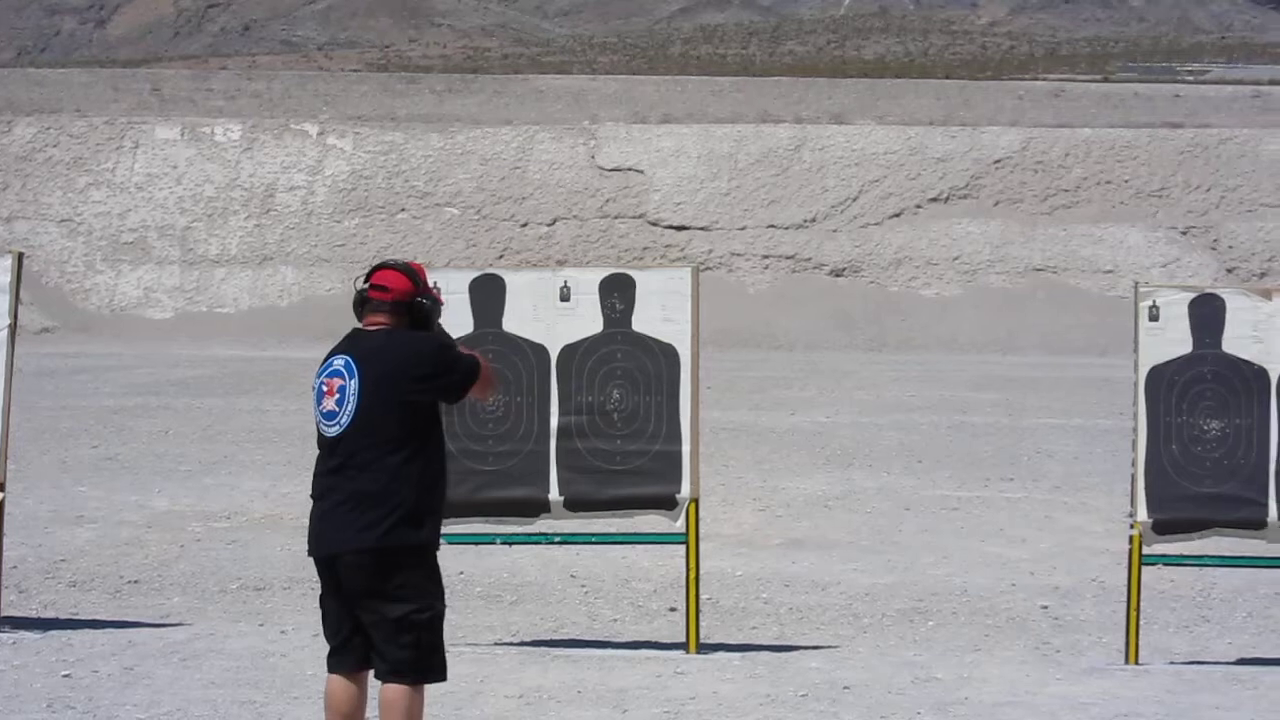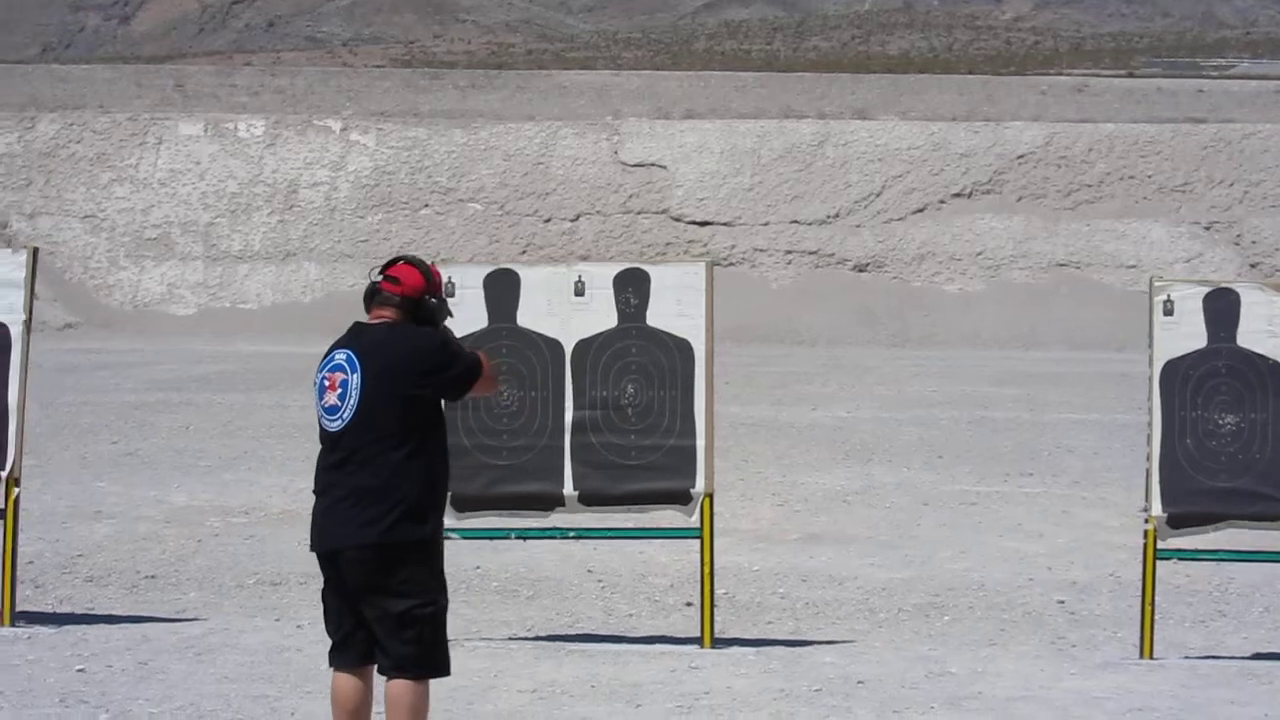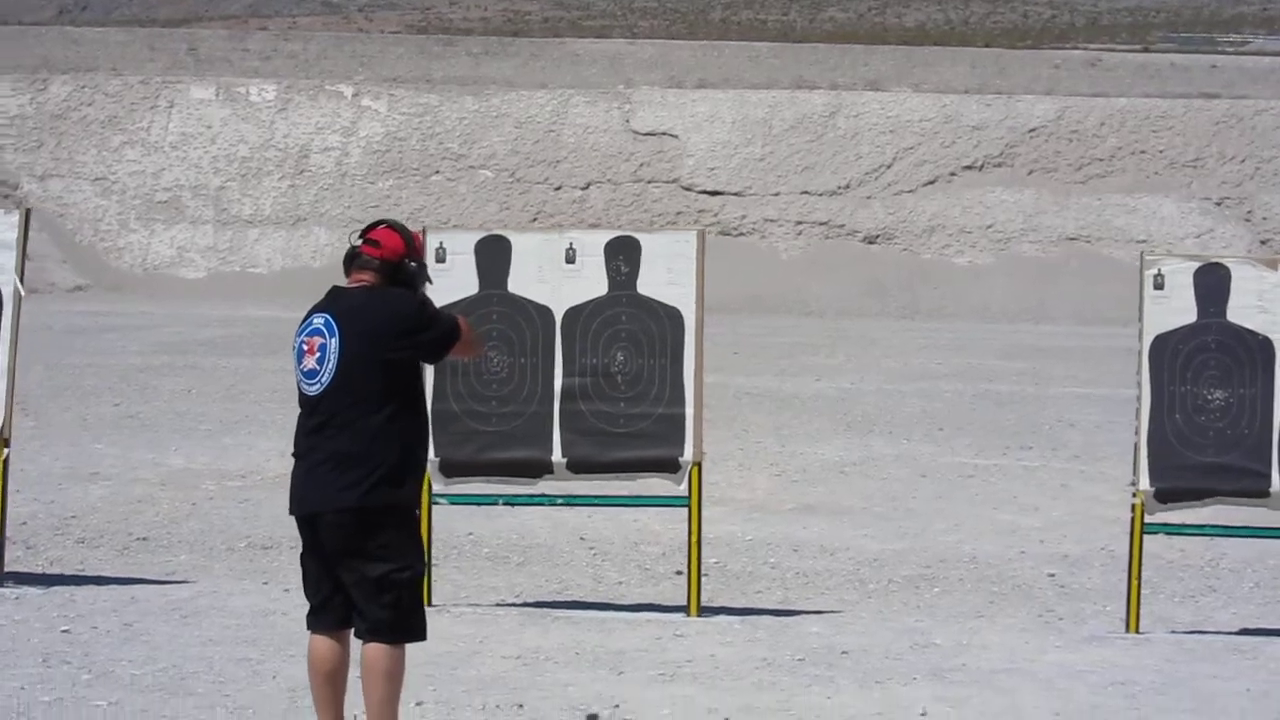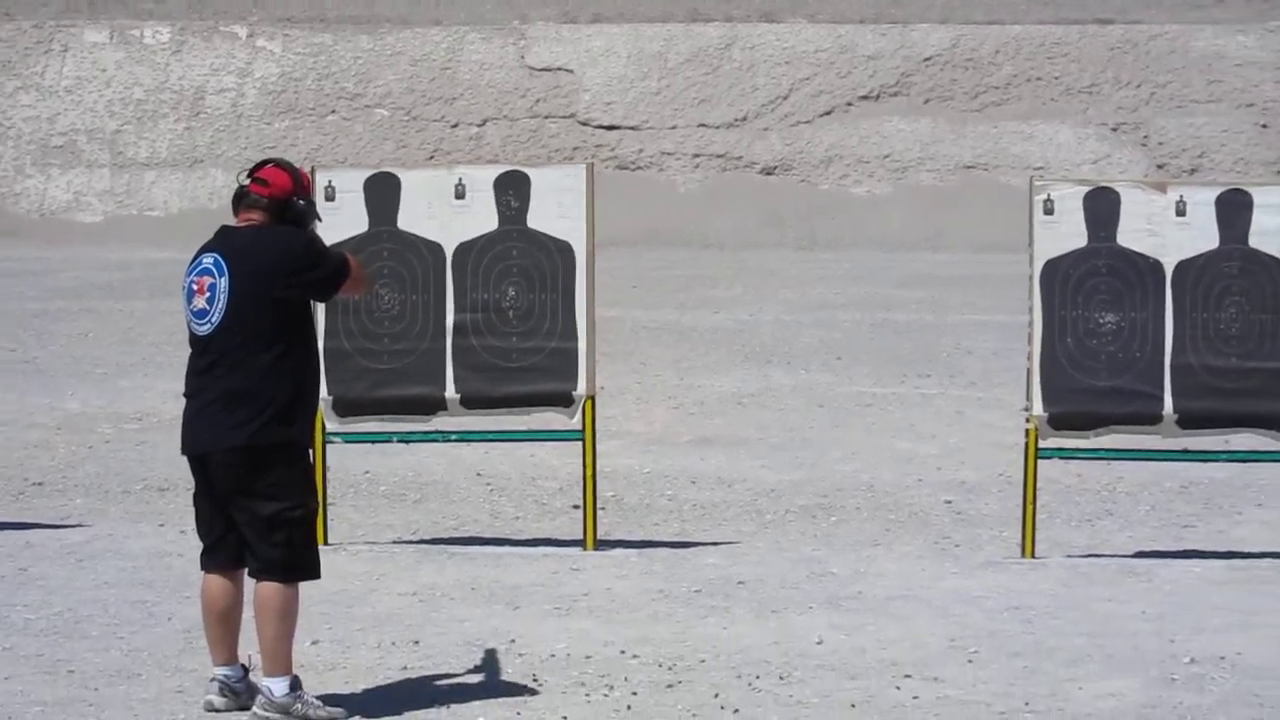
dt=0.5s
person 1, frame 1
left shoulder: (336, 357)
right shoulder: (416, 352)
right elbow: (484, 381)
right wrist: (444, 341)
left hip: (332, 538)
right hip: (391, 542)
left knee: (346, 662)
right knee: (403, 668)
person 1, frame 2
left shoulder: (337, 351)
right shoulder: (418, 346)
right elbow: (486, 379)
right wrist: (445, 340)
left hip: (334, 534)
right hip: (393, 537)
left knee: (350, 658)
right knee: (408, 664)
person 1, frame 3
left shoulder: (316, 315)
right shoulder: (396, 309)
right elbow: (466, 343)
right wrist: (424, 307)
left hip: (314, 496)
right hip: (372, 501)
left knee: (327, 621)
right knee: (384, 626)
person 1, frame 4
left shoulder: (205, 255)
right shoulder: (285, 247)
right elbow: (355, 280)
right wrist: (312, 244)
left hip: (205, 434)
right hip: (262, 438)
left knee: (221, 560)
right knee: (277, 564)
